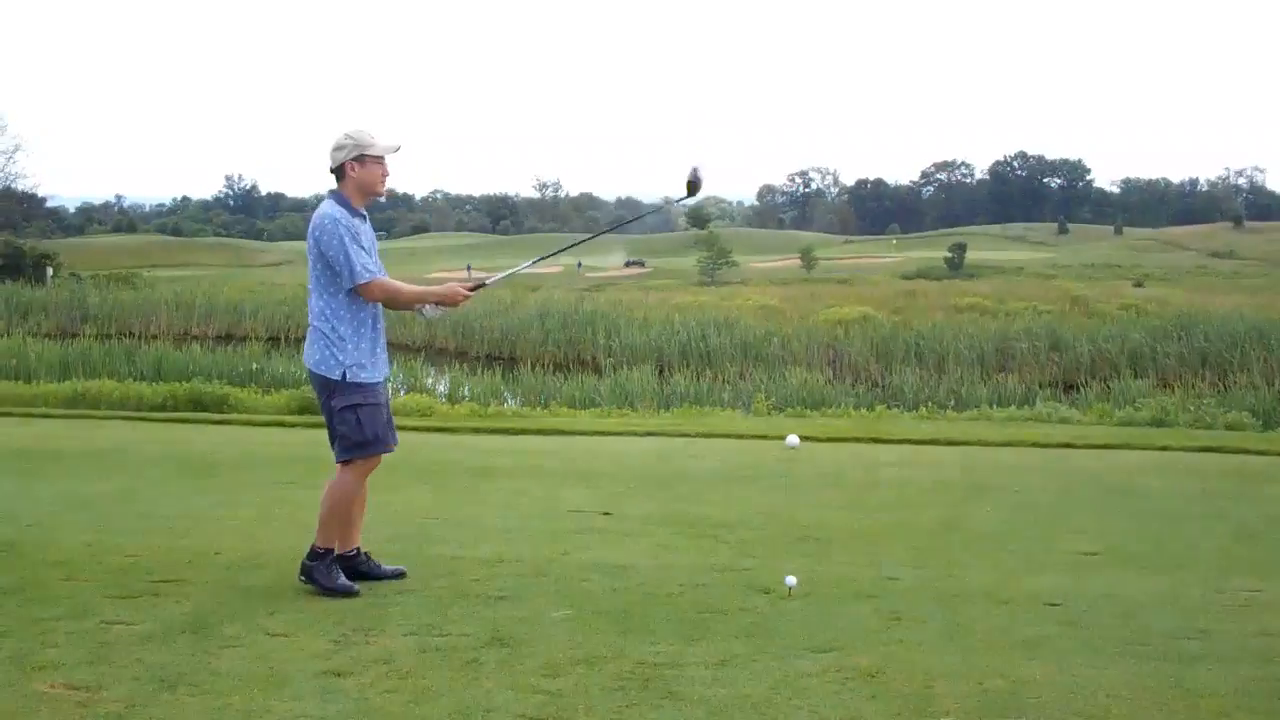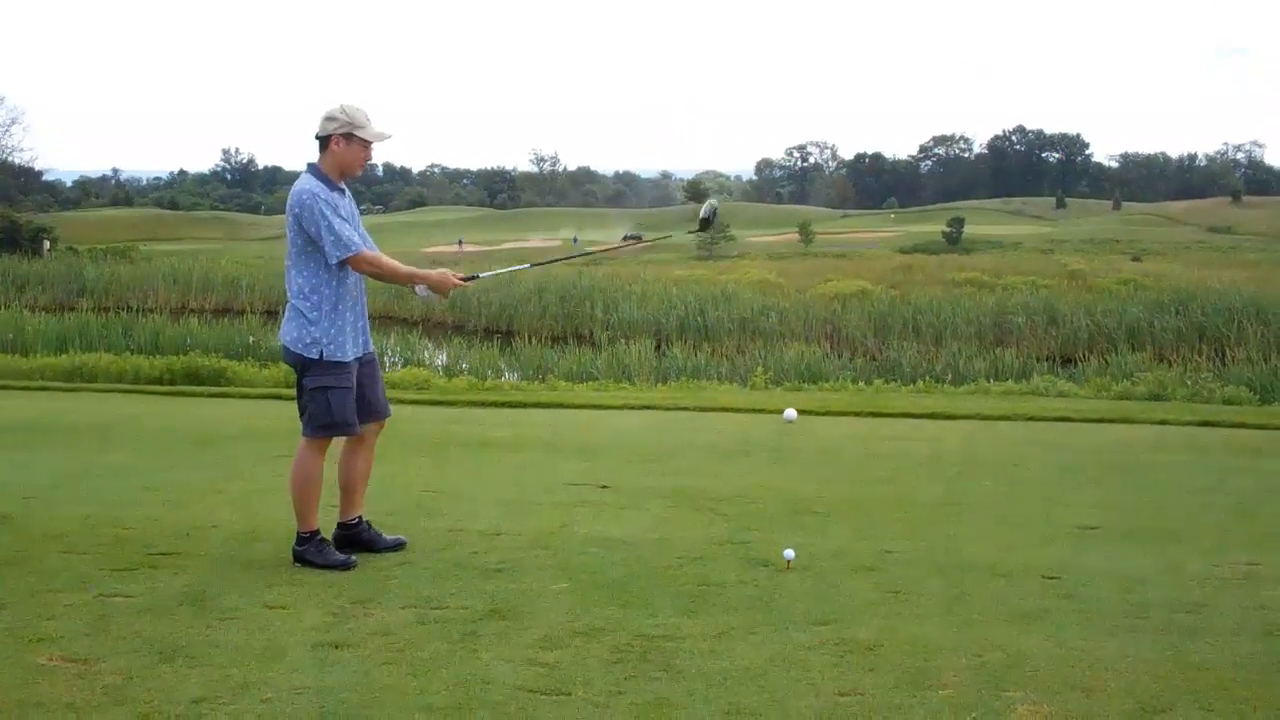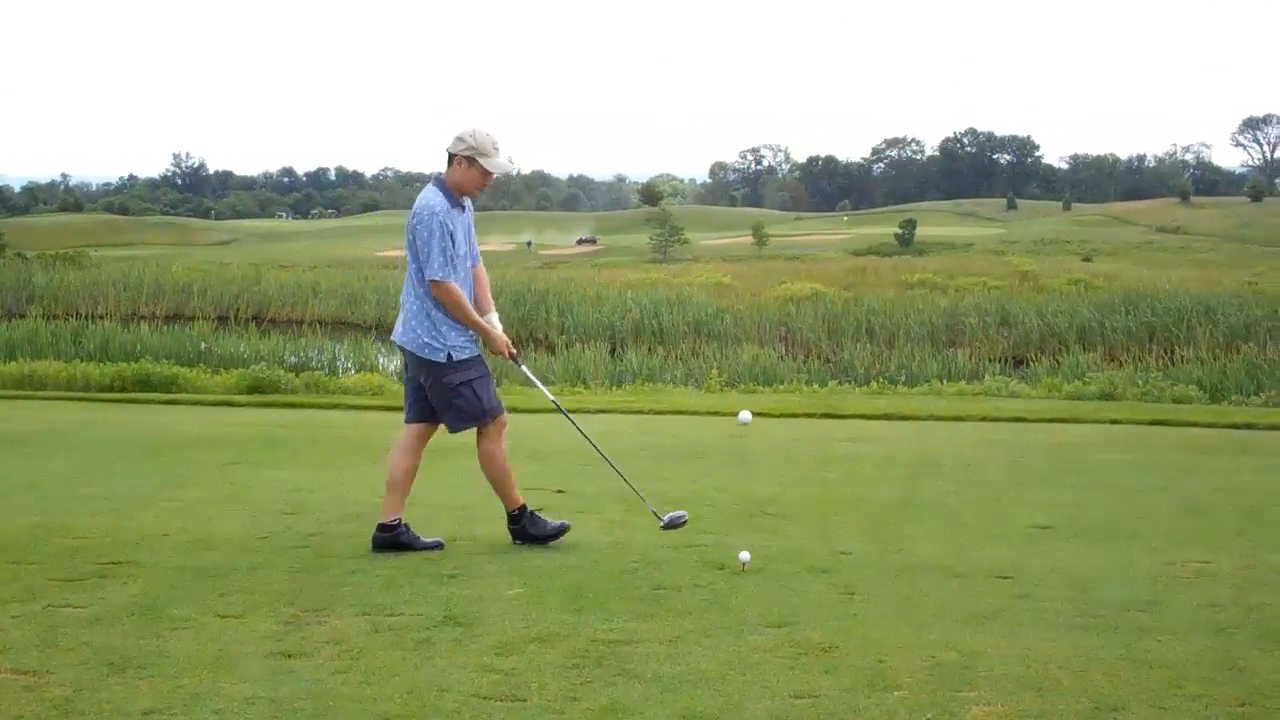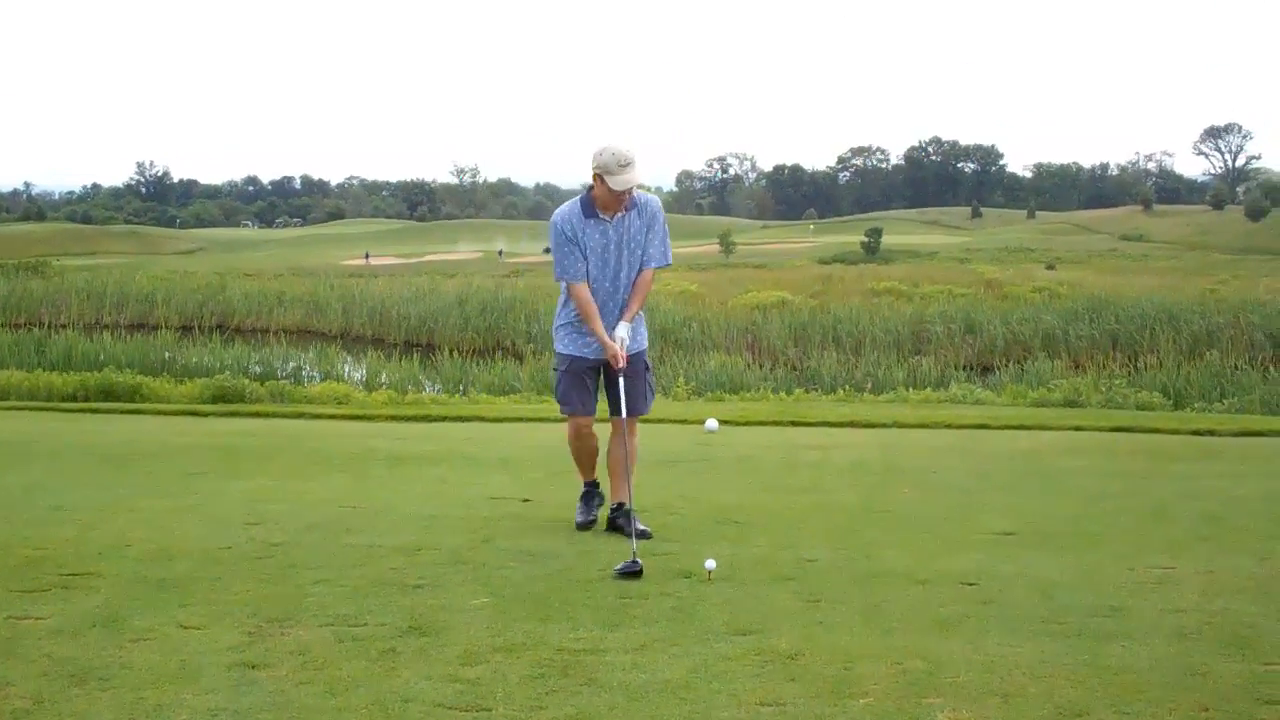
dt=1s
person 1, frame 1
left shoulder: (359, 219)
right shoulder: (332, 219)
left elbow: (379, 287)
right elbow: (371, 288)
left wrist: (427, 298)
right wrist: (436, 293)
left hip: (365, 361)
right hip: (342, 364)
left knee: (363, 458)
right knee: (357, 460)
left ankle: (349, 555)
right ankle: (318, 559)
person 1, frame 2
left shoulder: (341, 193)
right shoulder: (311, 194)
left elbow: (370, 255)
right elbow: (359, 261)
left wrist: (418, 278)
right wrist: (425, 277)
left hip: (354, 338)
right hip: (321, 340)
left knee: (369, 428)
right knee: (318, 438)
left ankle: (352, 526)
right ankle: (307, 539)
person 1, frame 3
left shoulder: (462, 205)
right shoulder: (434, 210)
left elbow: (475, 266)
right elbow: (440, 286)
left wrist: (494, 319)
right wrist: (486, 331)
left hip: (425, 340)
right hip: (443, 343)
left knee: (418, 430)
right knee: (491, 425)
left ankle: (390, 527)
right ankle: (521, 519)
person 1, frame 4
left shoulder: (650, 208)
right shoulder: (565, 220)
left elbow: (648, 270)
right elbow: (577, 286)
left wrist: (624, 324)
right wrist: (604, 340)
left hip: (629, 335)
right hip: (578, 338)
left knee: (625, 423)
right knee: (580, 420)
left ankle: (619, 508)
right ankle: (590, 487)
